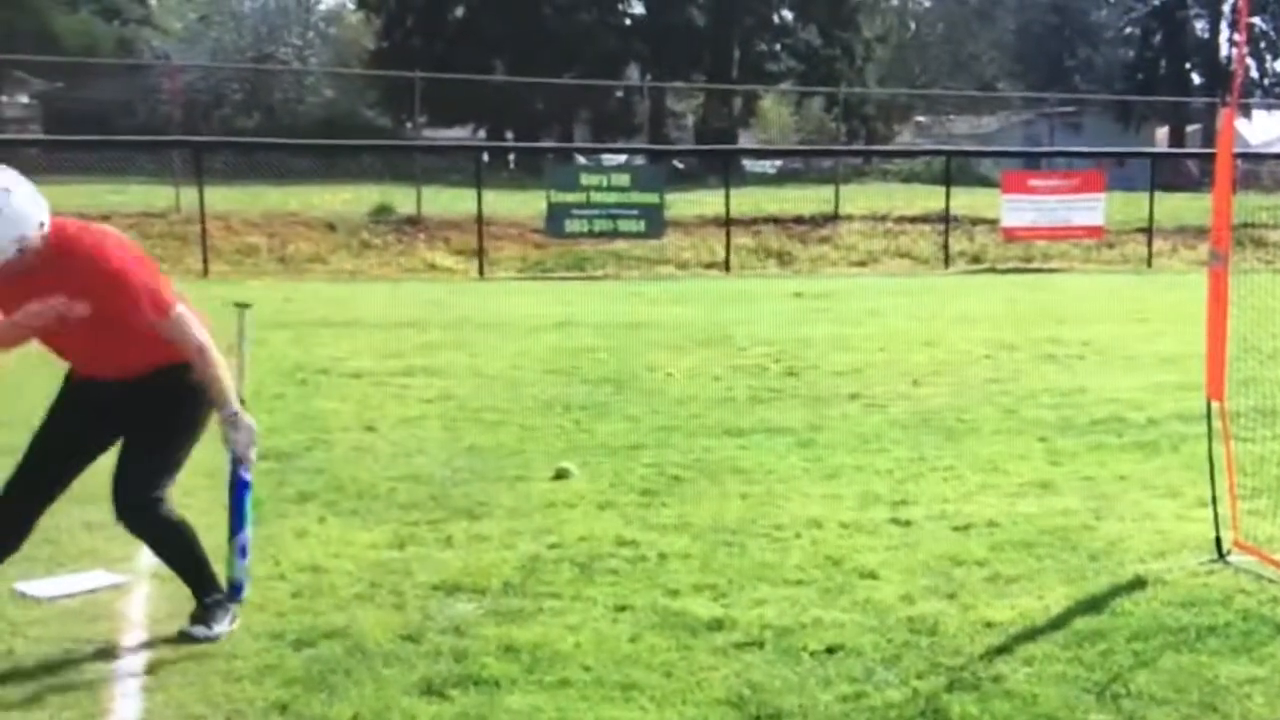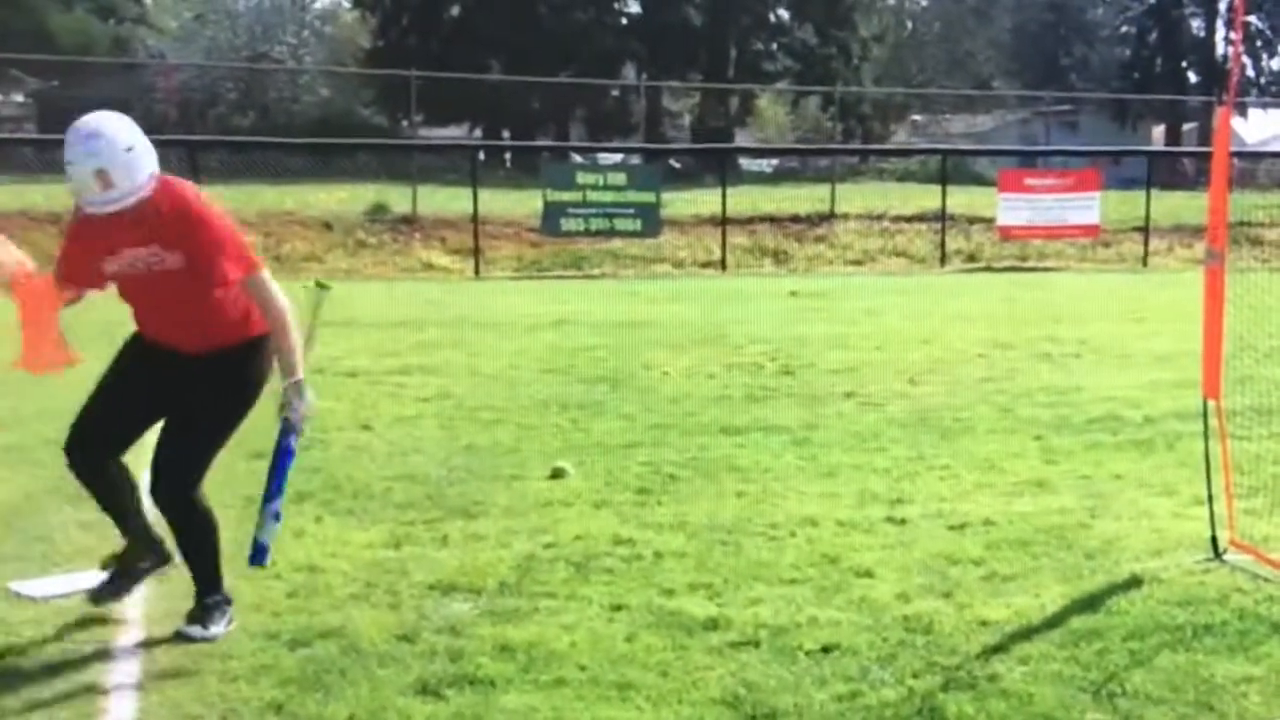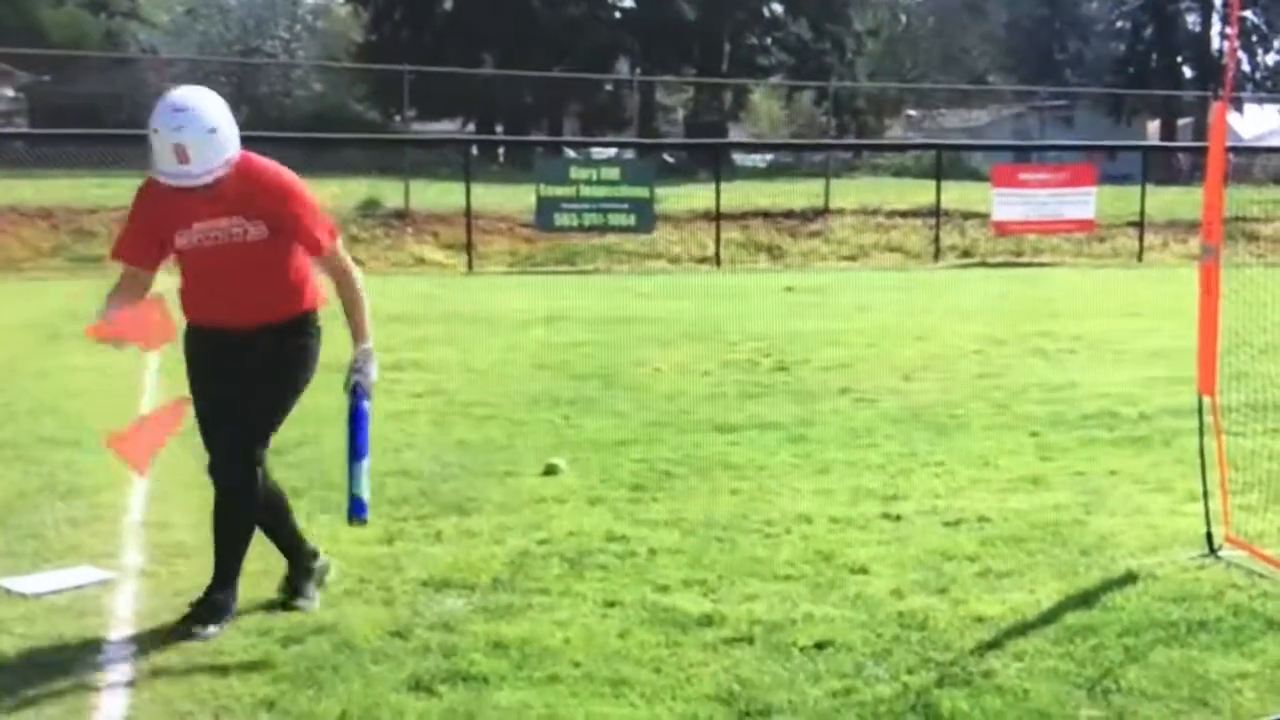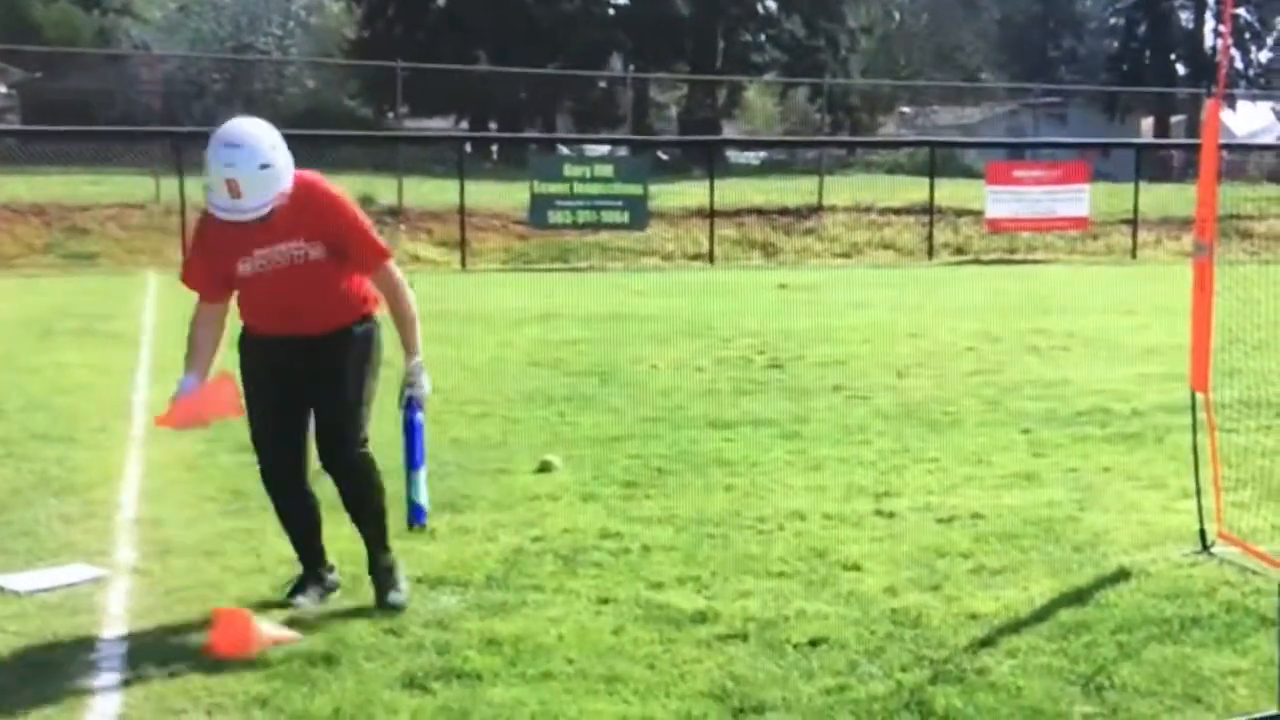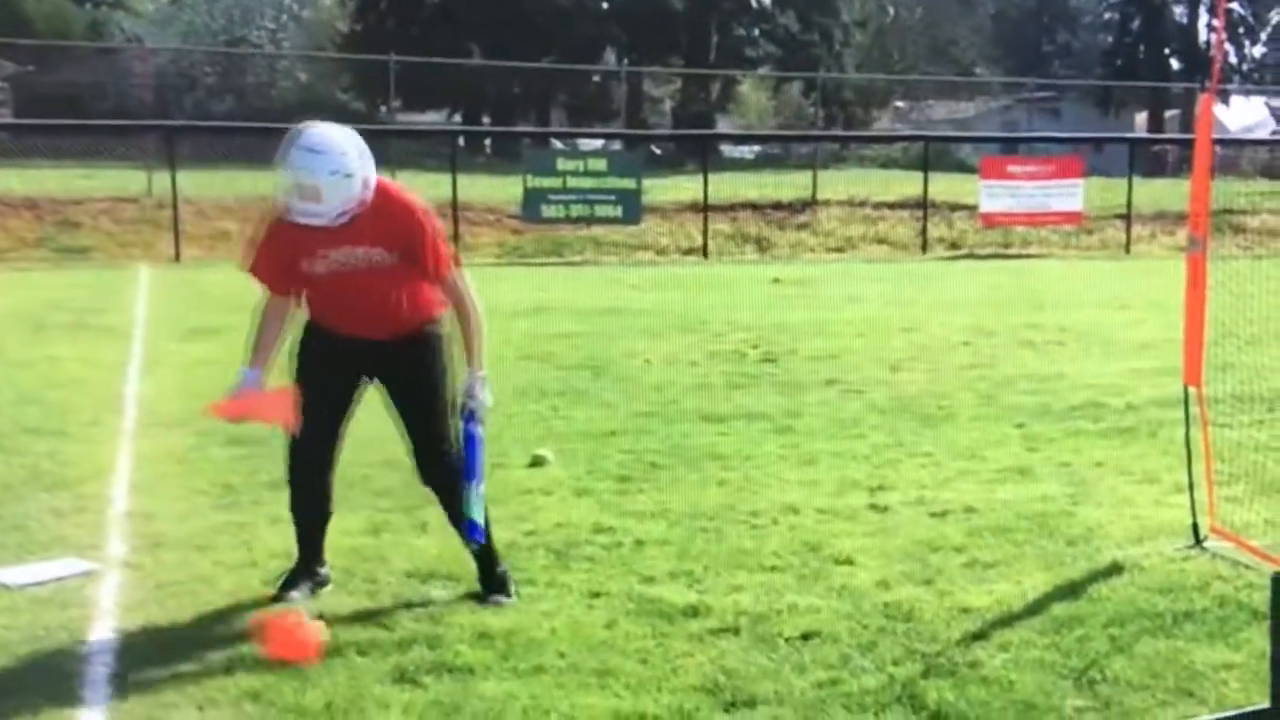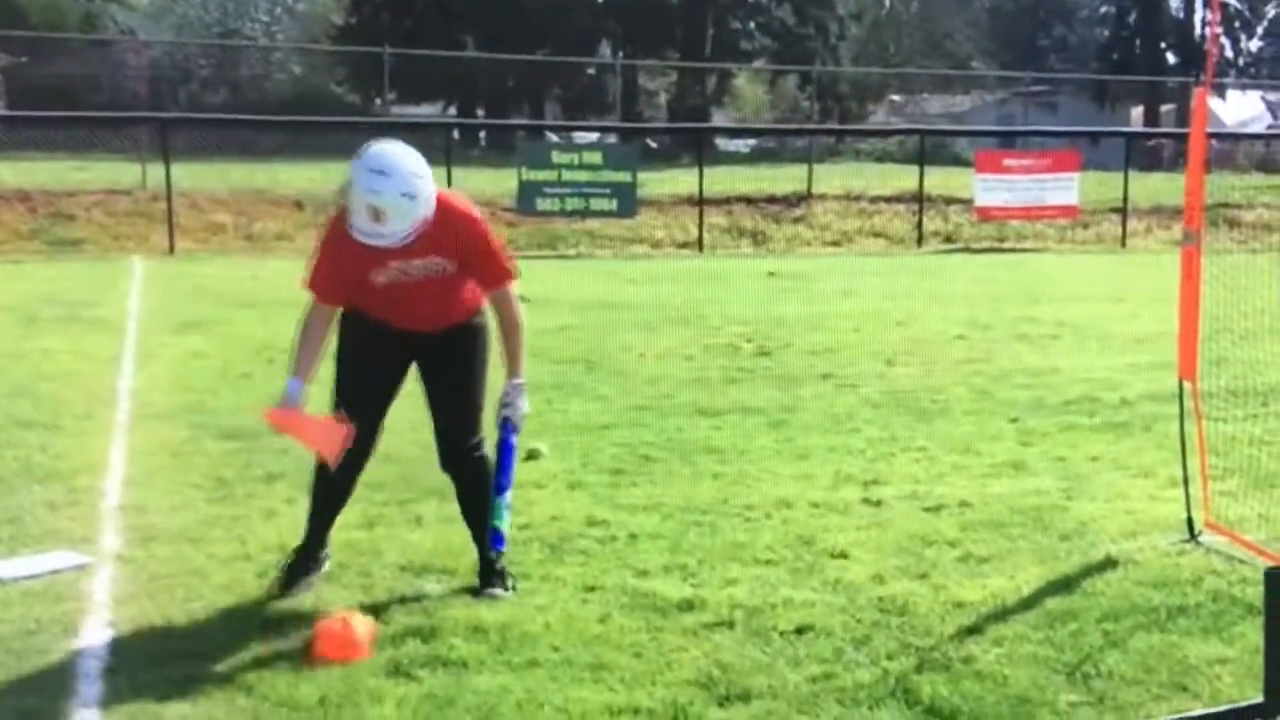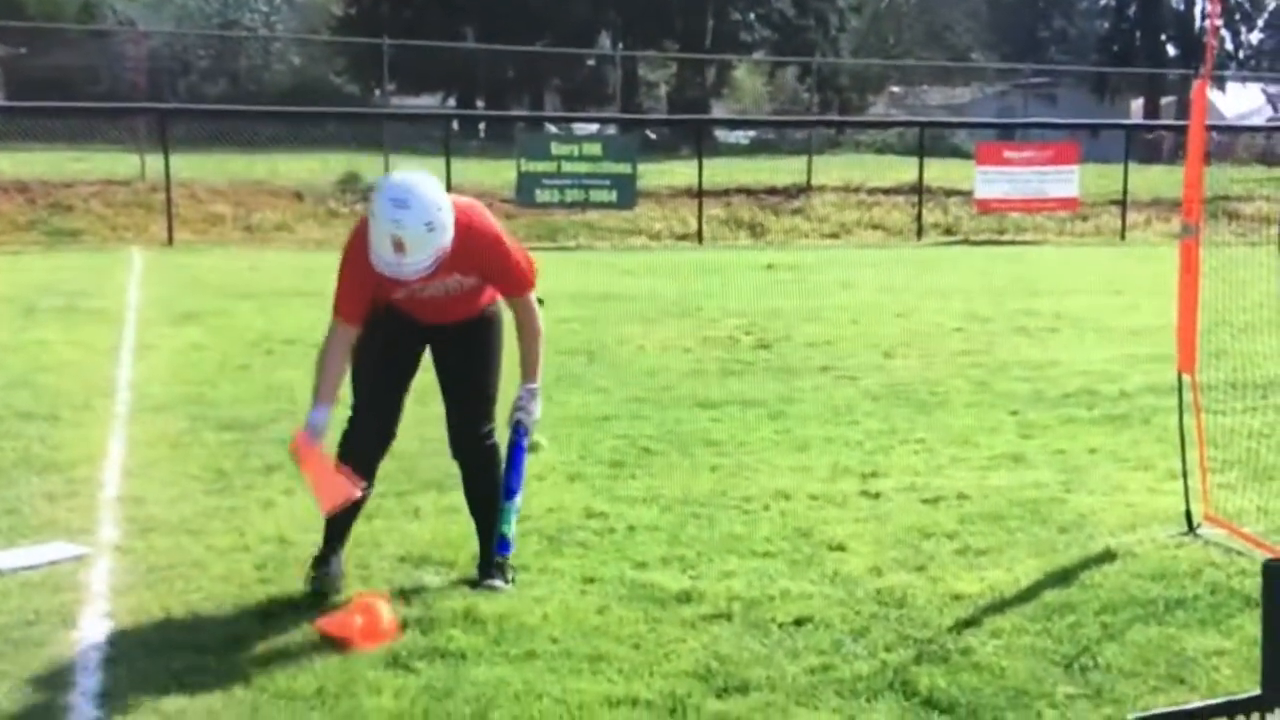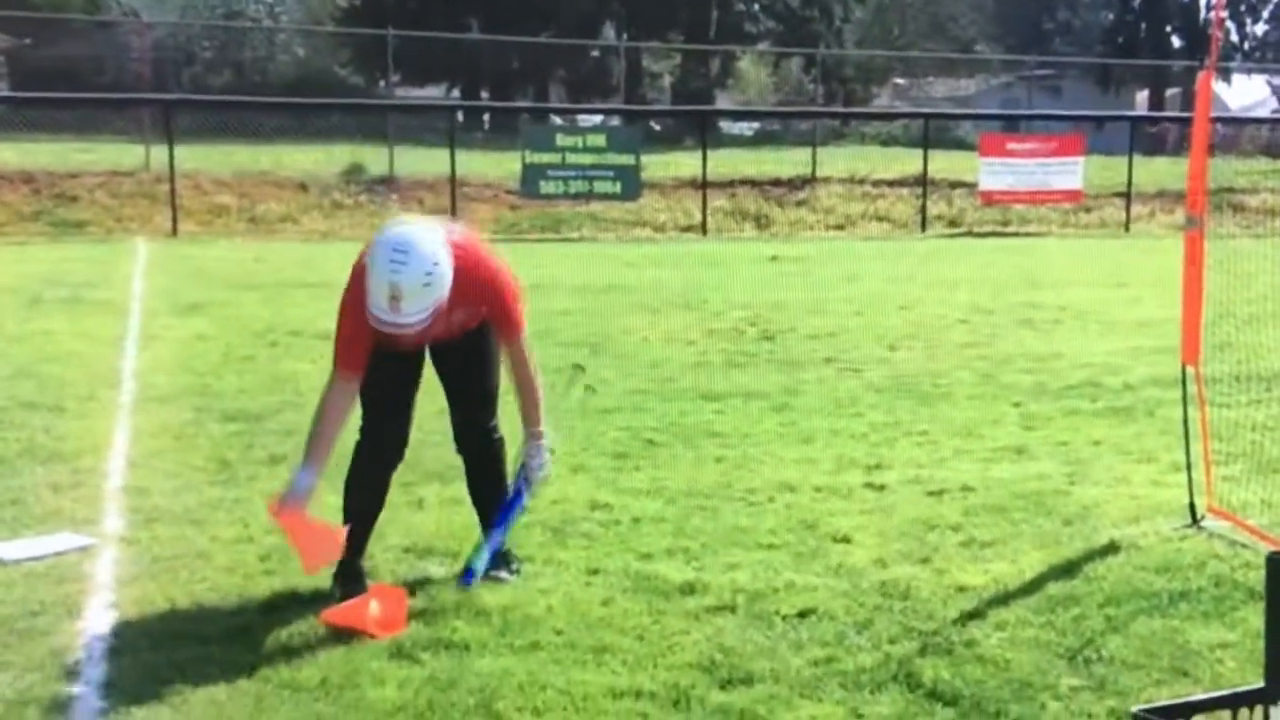
dt=0.2s
person 1, frame 1
left shoulder: (96, 255)
left elbow: (186, 331)
left wrist: (231, 414)
left hip: (172, 378)
right hip: (100, 381)
left knee: (136, 501)
left ankle: (215, 601)
person 1, frame 2
left shoulder: (192, 213)
right shoulder: (92, 221)
left elbow: (265, 295)
right elbow: (66, 289)
left wrist: (295, 384)
left hip: (233, 355)
right hip: (159, 349)
left knee: (173, 482)
right knee: (86, 450)
left ankle: (214, 601)
right ankle: (142, 548)
person 1, frame 3
left shoulder: (269, 186)
right shoulder: (158, 196)
left elbow: (338, 262)
right elbow: (134, 275)
left wrist: (363, 349)
right wrist: (113, 318)
left hip: (283, 333)
right hip: (211, 337)
left knee: (235, 457)
right knee: (231, 460)
left ankle: (223, 593)
right ankle: (305, 561)
person 1, frame 4
left shoulder: (323, 204)
right shoulder: (216, 224)
left elbow: (390, 280)
right elbow: (209, 308)
left wrist: (414, 363)
right wrist: (193, 379)
left hip: (343, 334)
right hip: (267, 344)
left knee: (343, 450)
right knee: (279, 467)
left ankle: (384, 562)
right ankle: (317, 570)
person 1, frame 5
left shoulder: (403, 213)
right shoulder: (291, 223)
left elbow: (456, 290)
right elbow: (279, 301)
left wrist: (476, 373)
right wrist: (254, 373)
left hip: (411, 336)
right hip: (333, 339)
left knee: (439, 455)
right knee: (307, 453)
left ankle: (490, 565)
right ankle: (309, 566)
person 1, frame 6
left shoulder: (461, 221)
right shoulder: (348, 229)
left elbow: (506, 301)
right elbow: (322, 310)
left wrist: (516, 384)
right wrist: (296, 386)
left hip: (453, 328)
right hip: (373, 325)
left knee: (463, 448)
right knee: (347, 439)
left ankle: (491, 560)
right ankle: (310, 553)
person 1, frame 7
left shoulder: (481, 233)
right shoulder: (368, 242)
left elbow: (524, 306)
right elbow: (343, 331)
left wrist: (530, 390)
right wrist: (319, 413)
left hip: (469, 317)
right hip: (391, 317)
left knee: (474, 435)
right knee: (369, 428)
left ankle: (494, 554)
right ankle: (331, 549)
person 1, frame 8
left shoulder: (481, 273)
right shoulder: (369, 289)
left elbow: (518, 355)
right elbow: (343, 387)
left wrist: (535, 439)
right wrist: (307, 475)
left hip: (467, 321)
right hip: (385, 318)
left knee: (478, 431)
right knee: (382, 437)
left ankle: (498, 547)
right ankle: (349, 560)
